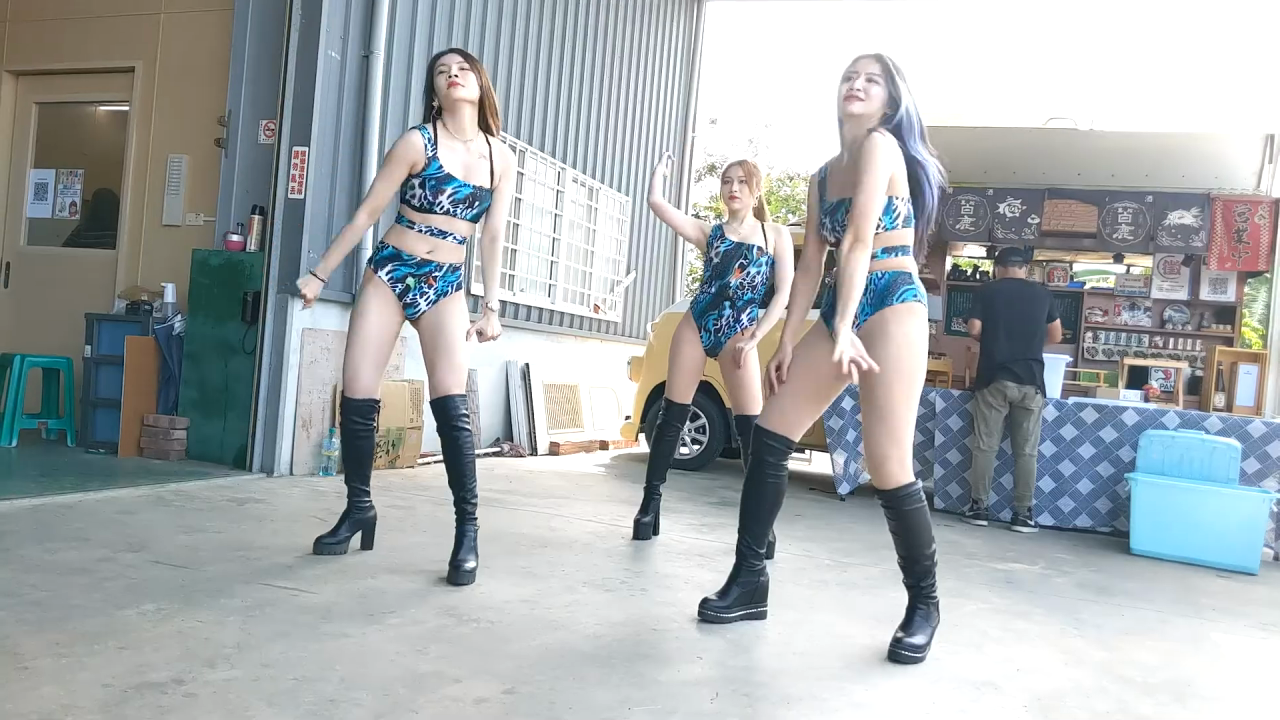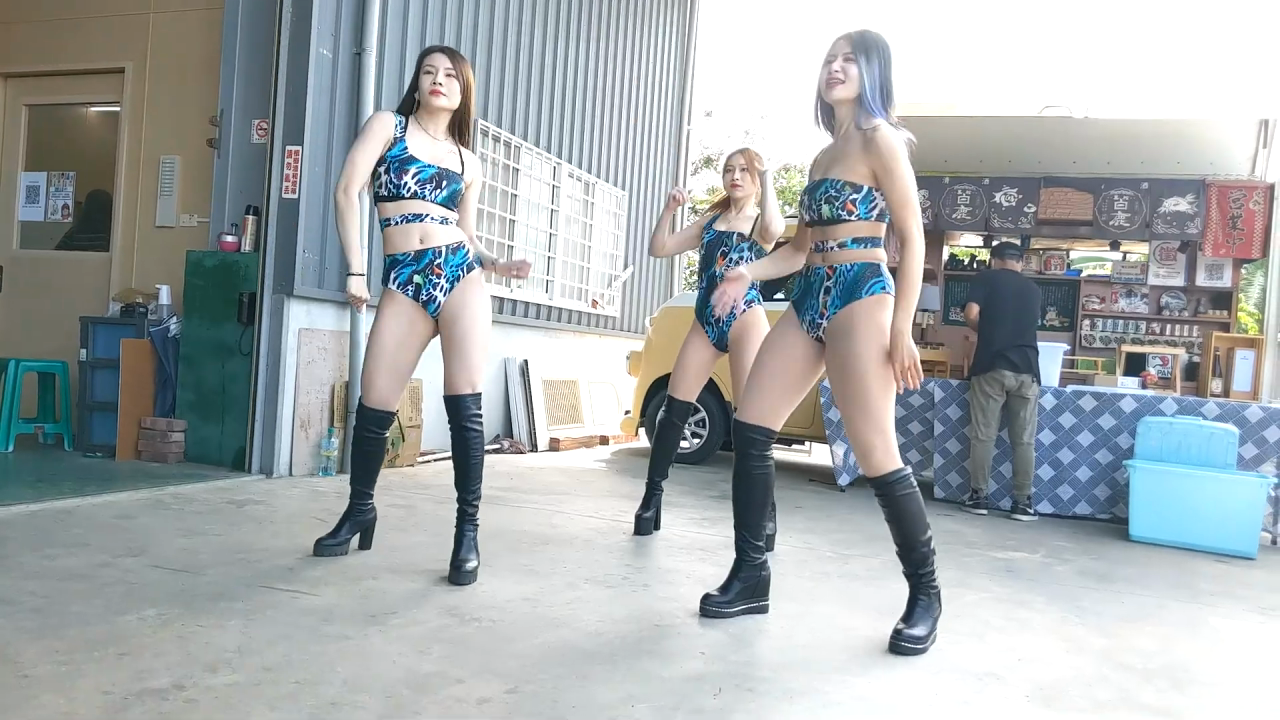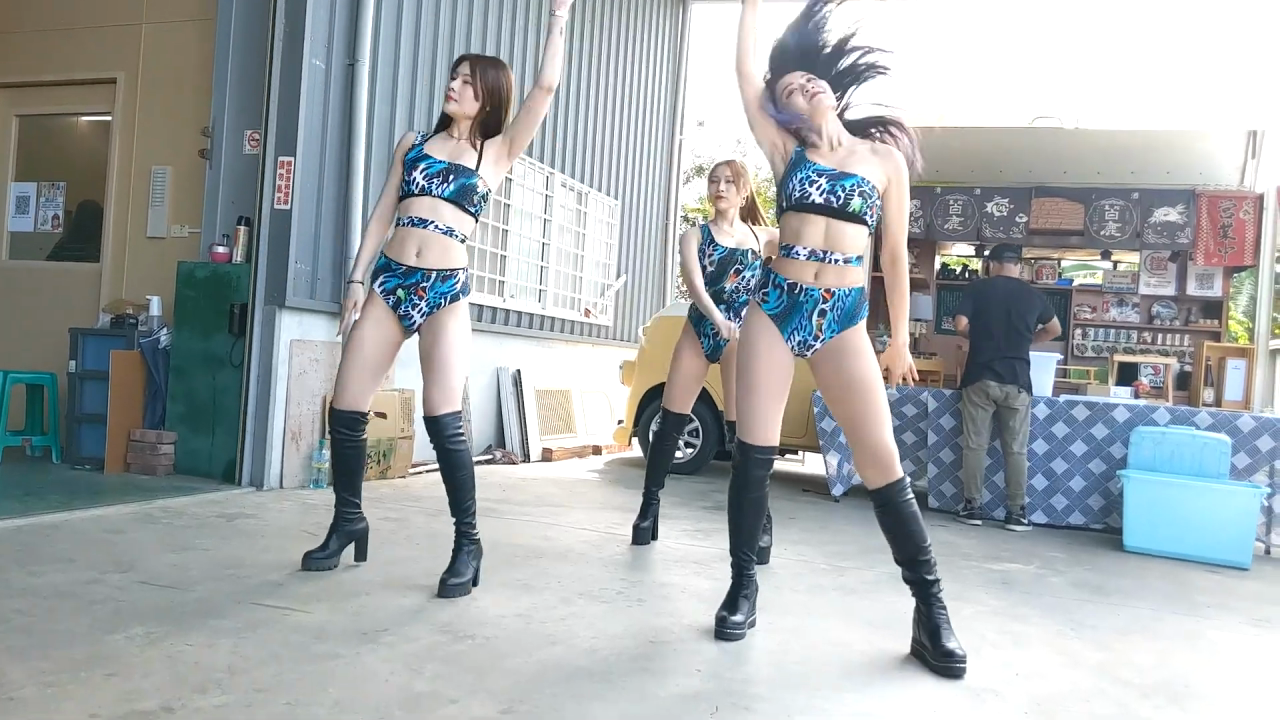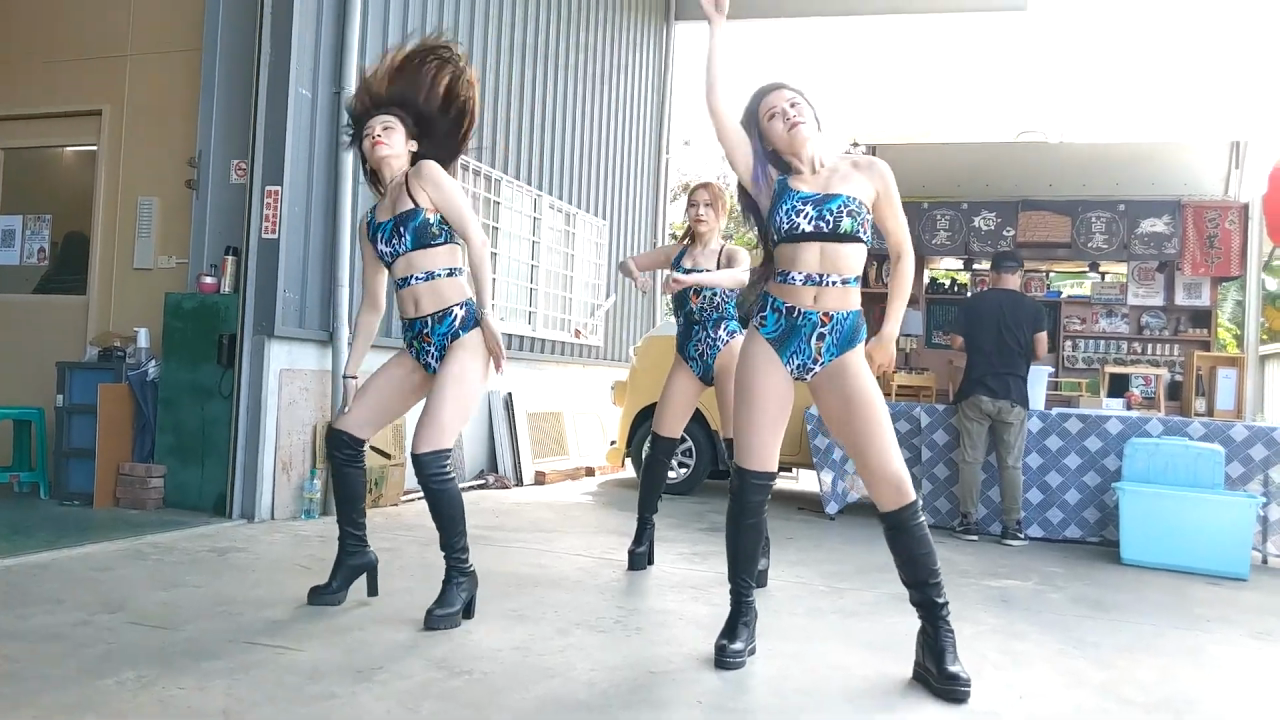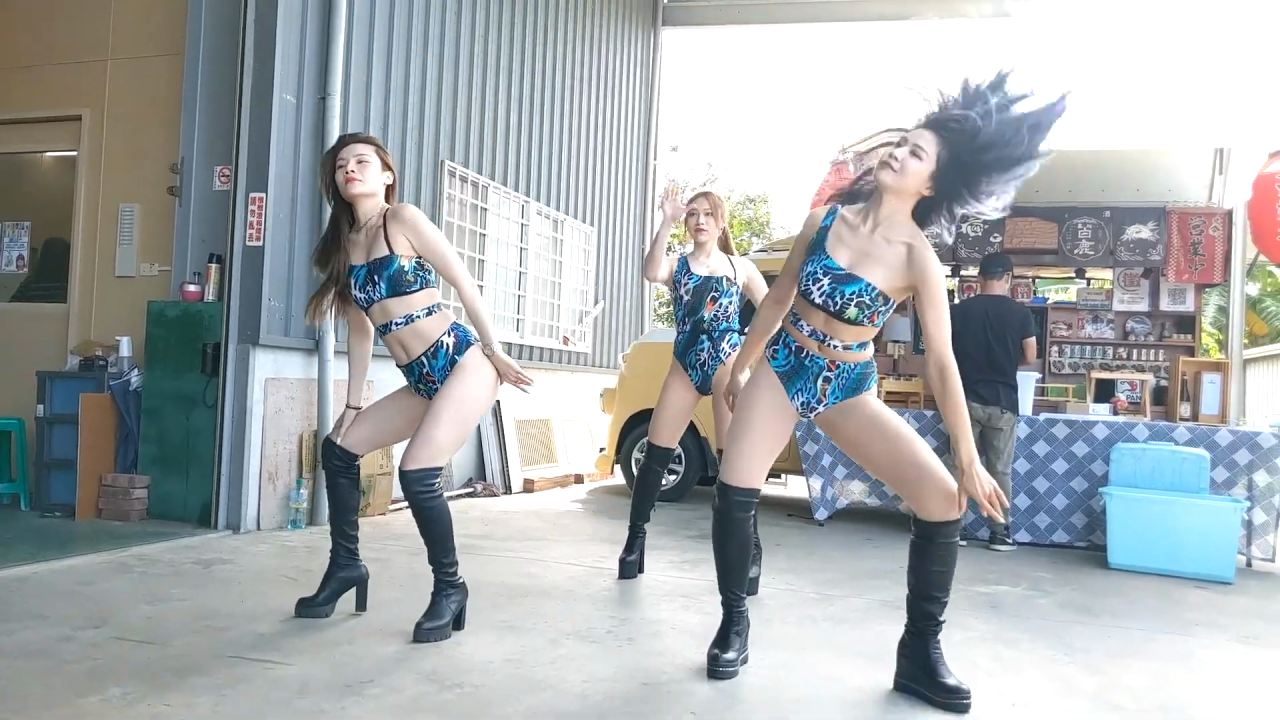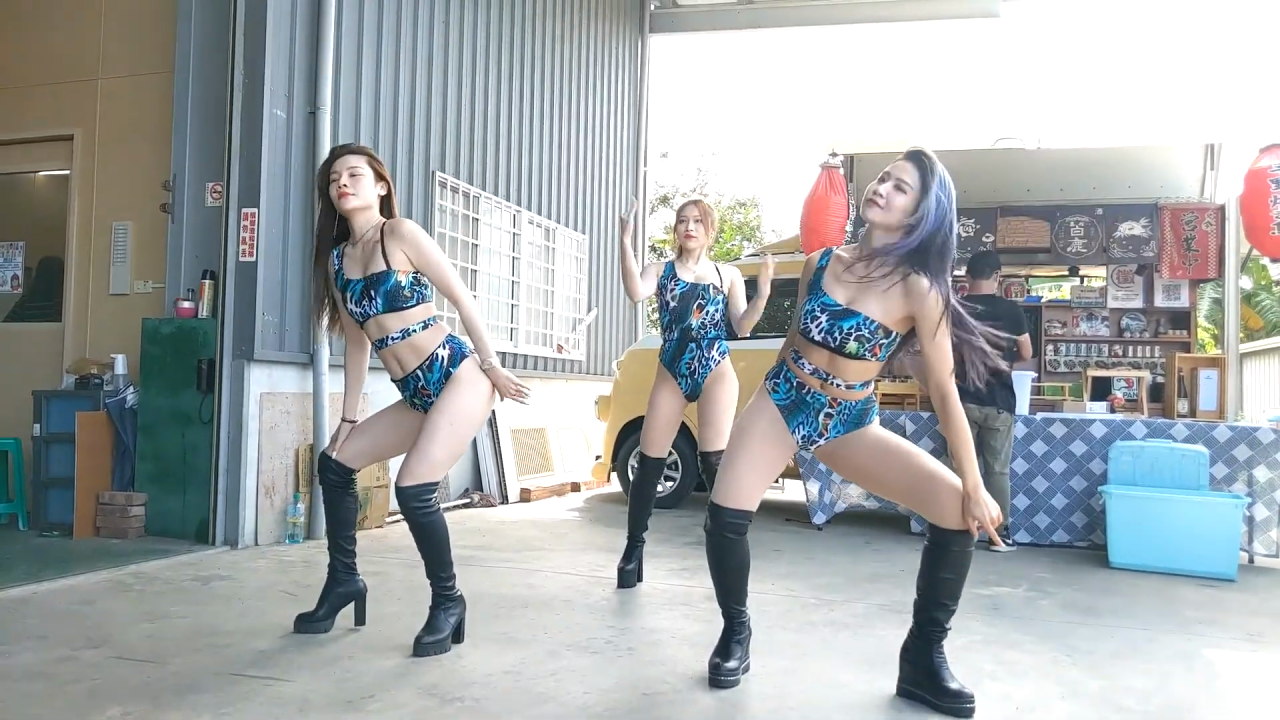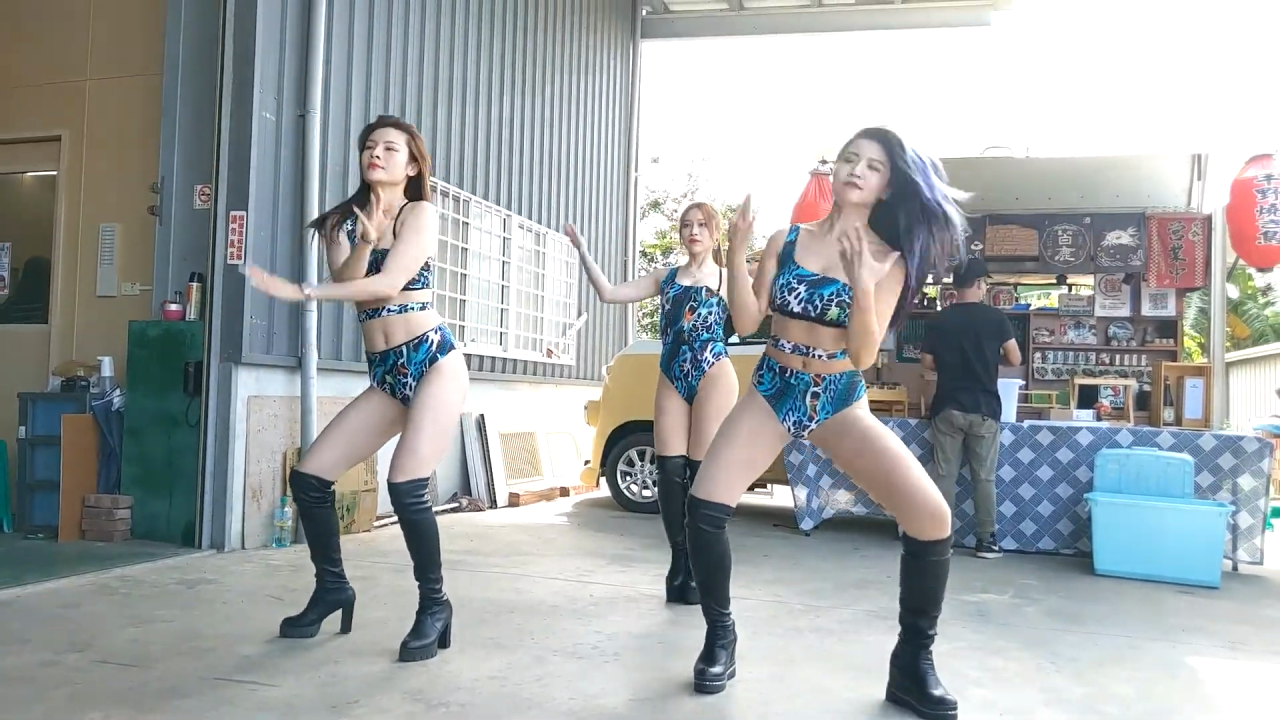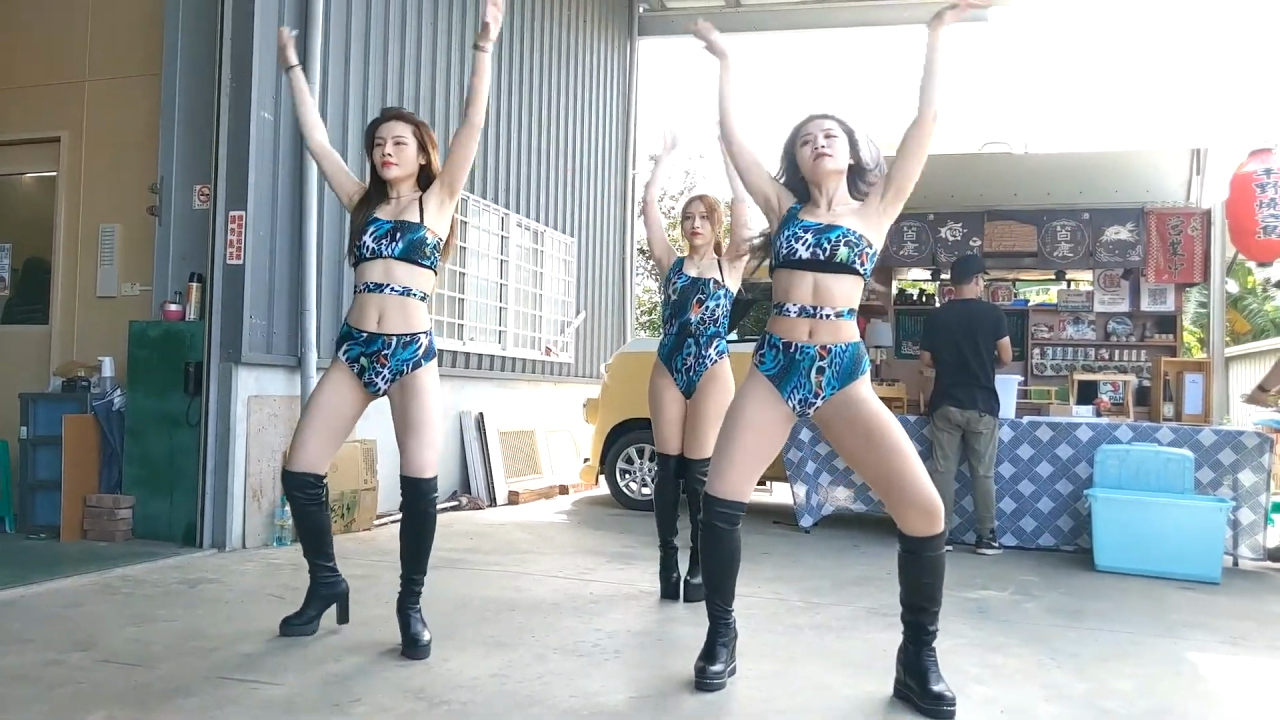
dt=0.4s
person 1, frame 1
left shoulder: (880, 144)
right shoulder: (830, 171)
left elbow: (863, 239)
left wrist: (845, 327)
right wrist: (787, 335)
left hip: (891, 306)
right hip: (837, 311)
left knee: (889, 466)
right knee: (769, 439)
left ankle: (923, 604)
right ankle: (748, 580)
person 1, frame 2
left shoulder: (880, 136)
right shoulder: (822, 159)
left elbow: (912, 239)
left wrist: (904, 327)
right wrist: (751, 271)
left hip: (862, 298)
right hip: (808, 301)
left knee: (875, 452)
right knee: (750, 429)
left ankle: (925, 593)
right ankle: (749, 574)
person 1, frame 3
left shoulder: (889, 158)
right shoulder: (788, 153)
left elbow: (895, 255)
right elbow: (746, 71)
left wrist: (901, 340)
left hip: (844, 318)
right hip: (777, 308)
left knee: (882, 465)
right knee: (753, 452)
left ankle: (930, 612)
right ankle: (743, 587)
person 1, frame 4
left shoulder: (872, 174)
right shoulder: (770, 177)
left elbow: (901, 255)
right elbow: (718, 113)
left wrist: (890, 326)
left hip: (838, 341)
right hip: (772, 336)
left knee: (892, 486)
right knee: (752, 476)
left ankle: (937, 638)
right ankle: (741, 611)
person 1, frame 5
left shoulder: (919, 262)
right shoulder: (822, 220)
left elbow: (940, 362)
left wrist: (971, 463)
right wrist: (746, 365)
left hip: (849, 389)
right hip: (783, 372)
left knee: (944, 500)
right knee: (734, 492)
left ankle: (919, 653)
right ankle: (733, 622)
person 1, frame 6
left shoulder: (919, 289)
right shoulder: (821, 261)
left elbow: (944, 391)
left wrist: (973, 487)
left hip: (851, 422)
right hip: (782, 402)
left knee: (958, 511)
right knee: (726, 513)
left ankle: (923, 658)
right ankle: (735, 631)
person 1, frame 7
left shoulder: (889, 257)
right shoulder: (786, 240)
left elbow: (863, 352)
right elbow: (745, 318)
left wrist: (864, 277)
right wrist: (737, 253)
left hip: (840, 400)
right hip: (773, 390)
left knee: (932, 516)
right knee: (706, 505)
left ankle: (913, 665)
right ankle: (720, 638)
person 1, frame 8
left shoulder: (876, 211)
right shoulder: (784, 206)
left elbow: (922, 127)
right elbow: (733, 141)
right wrist: (724, 65)
left hip: (844, 373)
right hip: (775, 368)
left knee: (923, 511)
right knee: (720, 501)
left ankle: (918, 659)
right ankle: (722, 634)
person 2, frame 1
left shoulder: (500, 157)
right shoulder: (414, 143)
left elbow: (493, 237)
right elbow: (368, 211)
left wrist: (491, 306)
right wrist: (319, 271)
left hip: (446, 286)
right hip: (391, 273)
left knee: (452, 408)
right knee: (357, 399)
left ankle: (467, 532)
right ankle: (358, 508)
person 2, frame 2
left shoulder: (466, 162)
right shoulder: (386, 125)
right elbow: (346, 191)
left wrist: (501, 264)
right wrist: (355, 268)
left hip: (459, 275)
right hip: (403, 280)
left knee: (464, 404)
right knee: (375, 407)
left ankle: (467, 530)
right ankle: (359, 510)
person 2, frame 3
left shoulder: (497, 152)
right shoulder: (418, 140)
left elbow: (546, 85)
right elbow: (379, 214)
right wrist: (356, 280)
left hip: (446, 294)
right hip: (390, 289)
left knee: (441, 419)
right knee: (345, 409)
left ankle: (467, 543)
right ankle: (347, 521)
person 2, frame 4
left shoulder: (428, 174)
right shoulder: (372, 216)
left elbow: (475, 240)
right elbow: (371, 303)
left wrist: (488, 323)
right wrist: (350, 375)
left hip: (461, 334)
right hip: (418, 345)
left knee: (428, 454)
right knee: (343, 436)
left ankle: (459, 575)
right ankle: (354, 552)
person 2, frame 5
left shoulder: (405, 218)
right shoulder: (341, 247)
left elbow: (462, 281)
right elbow: (360, 330)
left wrist: (495, 350)
right wrist: (353, 403)
left hip: (463, 364)
right hip: (422, 380)
left knee: (417, 473)
right knee: (338, 449)
left ankle: (449, 589)
right ankle: (345, 565)
person 2, frame 6
left shoulder: (403, 234)
right shoulder: (335, 259)
left elbow: (457, 296)
right elbow: (356, 343)
left wrist: (488, 363)
right wrist: (347, 413)
left hip: (456, 378)
right hip: (416, 395)
left knee: (413, 488)
right knee: (333, 461)
left ankle: (447, 603)
right ankle: (343, 581)
person 2, frame 7
left shoulder: (420, 214)
right shoulder: (342, 222)
left elbow: (390, 280)
right elbow: (349, 279)
left wrist: (299, 291)
right wrist: (361, 234)
left hip: (434, 363)
right hip: (385, 374)
left knee: (406, 485)
right knee: (308, 475)
left ankle: (434, 607)
right ankle: (332, 586)
person 2, frame 8
left shoulder: (438, 200)
right shoulder: (363, 202)
left elbow: (471, 127)
right elbow: (315, 139)
right wrist: (293, 70)
left hip: (414, 357)
right hip: (354, 354)
left knee: (420, 483)
right knee: (300, 473)
left ankle: (411, 601)
right ankle: (326, 583)
person 3, frame 1
left shoulder: (776, 235)
right shoulder: (708, 231)
left elbow: (783, 295)
right elbow: (658, 202)
left wrist: (755, 335)
right wrist: (661, 166)
left hip: (741, 337)
right hip: (697, 325)
left knee: (750, 425)
right knee: (672, 416)
right ankle: (649, 500)
person 3, frame 2
left shoulder: (764, 223)
right shoulder: (709, 224)
left elbow: (774, 228)
right elbow: (658, 248)
left wrist: (766, 174)
right wrist: (669, 208)
left hip: (745, 324)
right hip: (705, 323)
right knee: (673, 413)
left ankle: (765, 512)
right ankle: (651, 499)
person 3, frame 3
left shoulder: (759, 236)
right shoulder: (696, 233)
right elbow: (694, 283)
right wrist: (717, 318)
left hip: (740, 333)
right hip: (698, 332)
left knee: (740, 429)
right knee: (670, 421)
left ankle: (760, 521)
right ankle: (649, 505)
person 3, frame 4
left shoulder: (733, 255)
right shoulder: (675, 254)
left elbow: (741, 277)
right elbow: (629, 263)
left wrist: (695, 279)
right wrist: (636, 273)
left hip: (729, 353)
right hip: (689, 359)
left knee: (739, 448)
right knee: (661, 445)
right ankle: (643, 530)
person 3, frame 5
left shoulder: (740, 267)
right shoulder: (675, 265)
right elbow: (650, 274)
right wrist: (665, 222)
left hip: (727, 365)
right hip: (684, 369)
right knee: (656, 454)
left ankle: (751, 551)
right ankle: (635, 541)
person 3, frame 6
left shoulder: (726, 274)
right shoulder: (659, 271)
left elbow: (744, 326)
right elbow: (635, 293)
left wrist: (762, 288)
right wrist: (626, 240)
left hip: (715, 373)
right hip: (671, 375)
left knee: (714, 460)
right knee: (648, 461)
right ankle: (633, 549)
person 3, frame 7
left shoulder: (729, 278)
right shoulder: (665, 276)
right elbow: (610, 294)
right wrist: (583, 251)
left hip: (713, 377)
right hip: (672, 379)
left knee: (704, 470)
right knee: (669, 471)
right ankle: (679, 559)
person 3, frame 8
left shoulder: (731, 267)
right shoulder: (670, 262)
left elbow: (740, 204)
right elbow: (648, 204)
left wrist: (725, 159)
right wrist: (662, 156)
left hip: (712, 373)
right hip: (668, 372)
left knee: (697, 466)
right knee: (668, 465)
left ankle: (700, 564)
right ankle: (668, 560)
person 4, frame 1
left shoulder: (987, 291)
right shoulder: (1042, 294)
left elbow: (974, 330)
right elbow: (1055, 336)
left hip: (994, 378)
right hip: (1031, 380)
left knee: (985, 446)
right knee: (1026, 451)
left ankle: (979, 507)
right ankle: (1023, 514)
person 4, frame 2
left shoulder: (985, 278)
right shoulder: (1033, 288)
left elbow: (971, 314)
left hip: (991, 366)
right hip: (1027, 368)
left knee: (983, 435)
right knee: (1024, 440)
left ankle: (978, 496)
right ankle: (1023, 502)
person 4, frame 3
left shoulder: (977, 288)
right shoulder: (1034, 296)
left elbow: (960, 326)
right elbow: (1053, 331)
left hip: (980, 377)
right hip: (1016, 380)
left knee: (975, 445)
right knee: (1016, 450)
left ankle: (972, 507)
right ankle: (1016, 512)
person 4, frame 4
left shoulder: (973, 303)
right shoulder: (1033, 308)
left elbow: (957, 343)
right elbow: (1040, 353)
left hip: (975, 393)
right hip: (1012, 395)
left knee: (971, 460)
right knee: (1011, 464)
left ankle: (968, 522)
right ankle: (1012, 527)
person 4, frame 5
left shoulder: (961, 310)
right shoulder: (1020, 312)
left elbow: (948, 350)
right elbow: (1030, 357)
left hip: (967, 397)
right hip: (1002, 400)
right knee: (1000, 469)
right ankle: (1000, 531)
person 4, frame 6
right shoulder: (1010, 309)
right elbow: (1026, 354)
left hip: (963, 400)
right hip: (999, 402)
right knee: (998, 469)
right ankle: (1000, 533)
person 4, frame 7
left shoulder: (939, 319)
right shoulder: (995, 317)
left elbow: (927, 363)
right elbow: (1015, 359)
left hip: (947, 407)
right hip: (984, 408)
left knee: (944, 473)
right knee: (984, 477)
right ankle: (986, 540)
person 4, frame 8
left shoulder: (936, 316)
right shoulder: (992, 313)
left elbow: (926, 360)
right elbow: (1006, 358)
left hip: (945, 403)
right hip: (982, 404)
left knee: (943, 470)
right knee: (983, 473)
left ankle: (942, 532)
right ankle: (986, 536)
